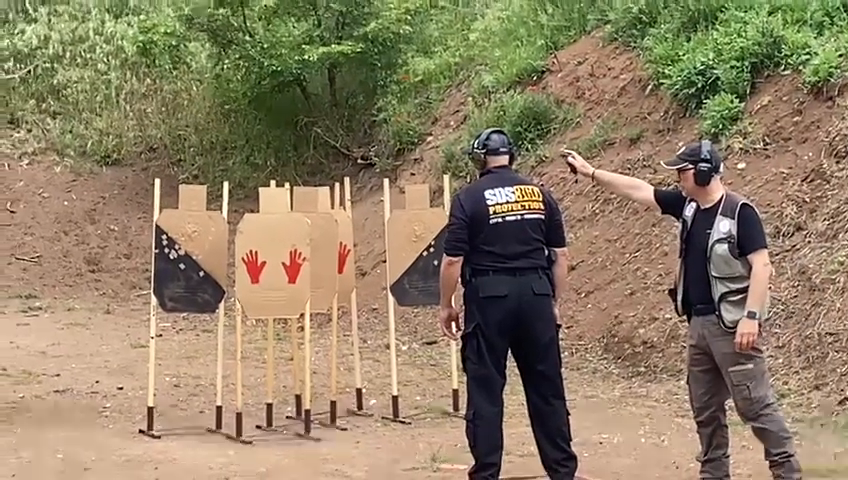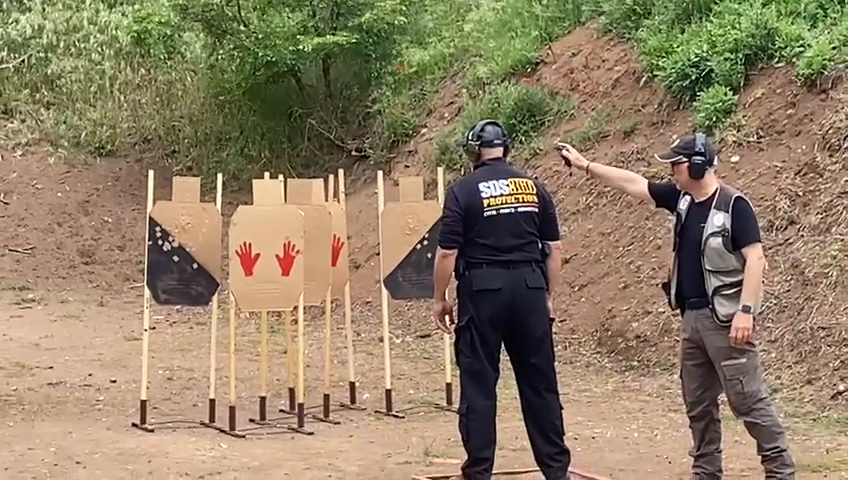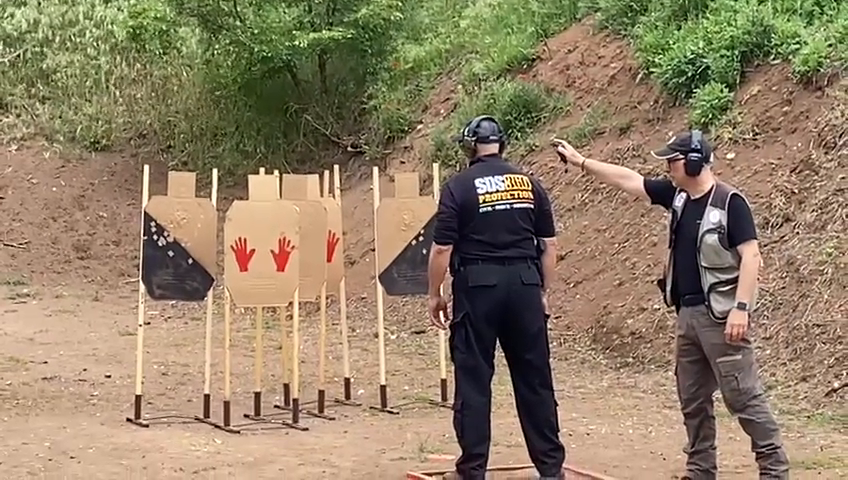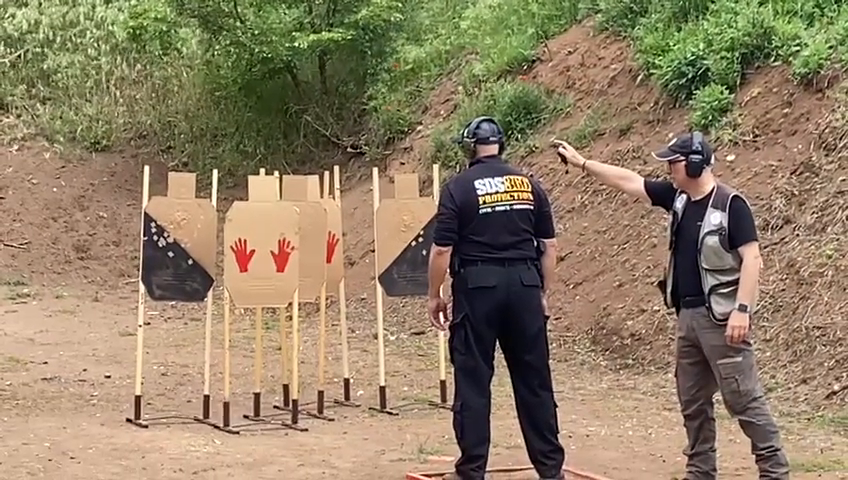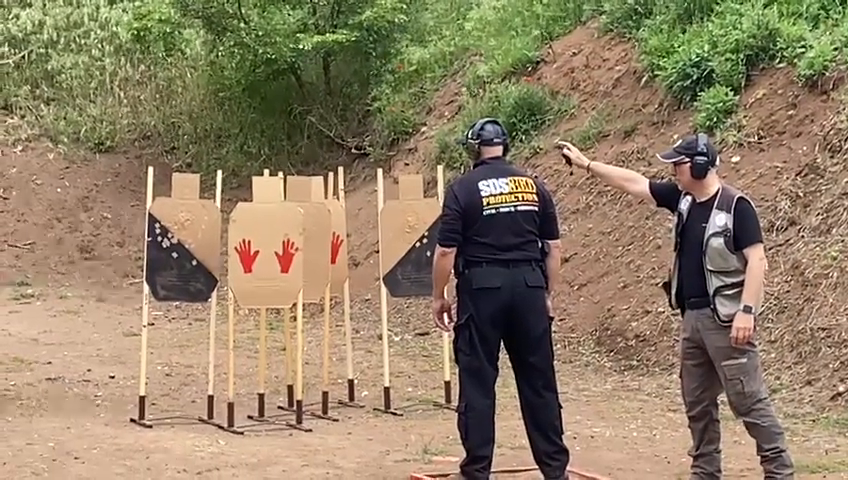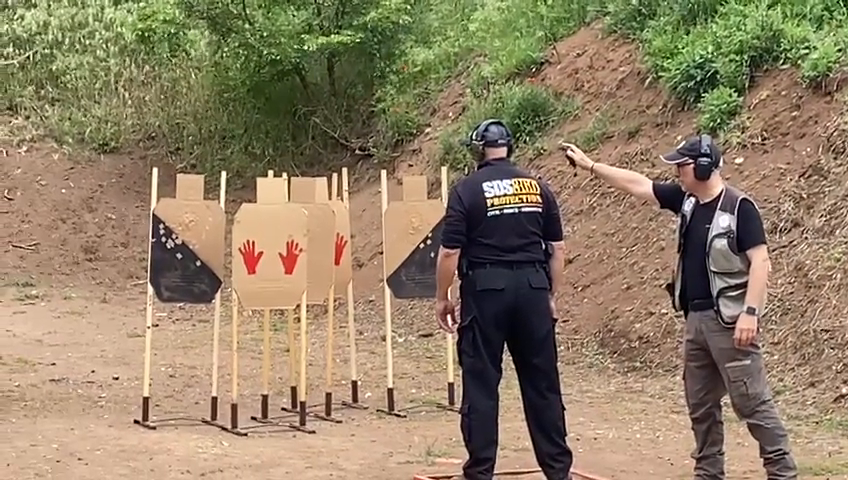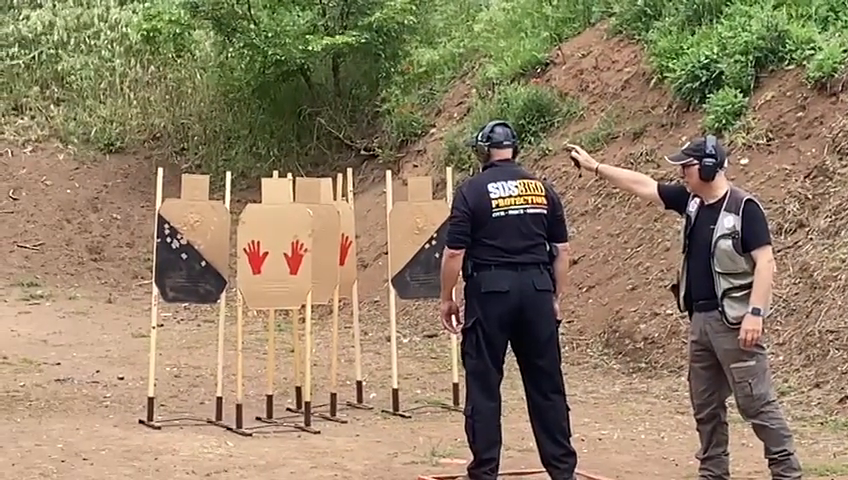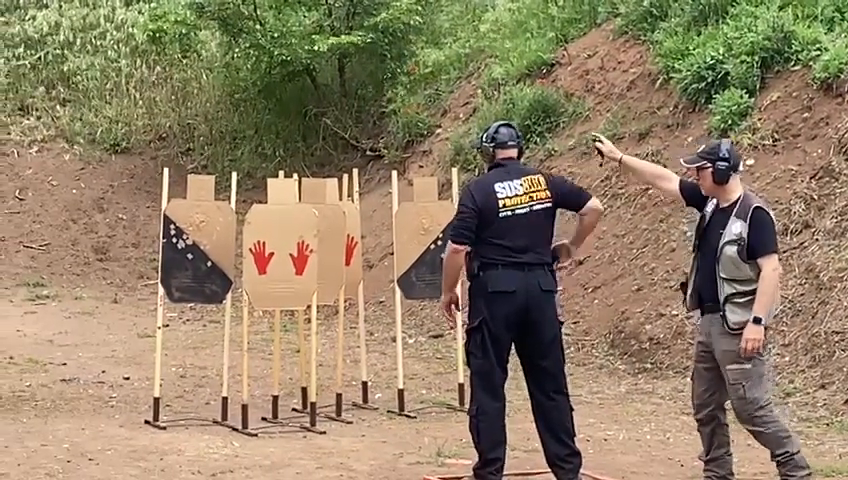
dt=0.3s
person 1, frame 1
left shoulder: (469, 197)
right shoulder: (540, 194)
left elbow: (453, 260)
right elbow: (560, 255)
left wrist: (446, 305)
right wrist: (554, 300)
left hip: (489, 296)
right hip: (535, 294)
left knee: (485, 389)
right knee: (547, 387)
person 1, frame 2
left shoulder: (463, 189)
right shoulder: (534, 187)
left elbow: (447, 252)
right elbow: (553, 247)
left wrist: (440, 298)
right wrist: (548, 293)
left hip: (482, 289)
right hip: (529, 287)
left knee: (478, 383)
right knee: (540, 382)
person 1, frame 3
left shoulder: (458, 186)
right shoulder: (529, 183)
left elbow: (442, 248)
right elbow: (549, 244)
left wrist: (434, 294)
right wrist: (543, 289)
left hip: (477, 285)
right hip: (524, 283)
left knee: (473, 378)
right knee: (534, 377)
person 1, frame 4
left shoulder: (458, 186)
right shoulder: (529, 184)
left elbow: (442, 249)
right elbow: (549, 244)
left wrist: (434, 295)
right wrist: (543, 290)
left hip: (477, 286)
right hip: (524, 285)
left knee: (473, 380)
right knee: (534, 379)
person 1, frame 5
left shoulder: (463, 187)
right shoulder: (533, 185)
left elbow: (446, 251)
right elbow: (553, 246)
left wrist: (438, 296)
right wrist: (548, 292)
left hip: (482, 288)
right hip: (528, 286)
left knee: (477, 381)
right knee: (538, 379)
person 1, frame 6
left shoulder: (467, 189)
right shoulder: (537, 187)
left elbow: (450, 251)
right elbow: (557, 248)
left wrist: (442, 298)
right wrist: (552, 295)
left hip: (485, 289)
right hip: (532, 287)
left knee: (481, 383)
right knee: (542, 382)
person 1, frame 7
left shoulder: (472, 190)
right shoulder: (542, 188)
left elbow: (454, 252)
right elbow: (561, 249)
left wrist: (446, 298)
right wrist: (556, 297)
left hip: (489, 290)
right hip: (536, 289)
left knee: (483, 384)
right knee: (546, 383)
person 1, frame 8
left shoulder: (478, 189)
right shoulder: (545, 182)
left elbow: (457, 248)
right elbow: (593, 207)
left wrist: (448, 292)
right wrist: (571, 246)
left hip: (494, 289)
right hip: (540, 288)
left knee: (488, 384)
right knee: (550, 383)
person 2, frame 1
left shoulder: (739, 211)
right shoulder: (688, 205)
left elbow: (761, 265)
right elbow: (638, 190)
left wrist: (751, 316)
right wrist: (591, 172)
left hip: (730, 324)
right hip: (699, 323)
left knee: (755, 405)
right knee: (705, 408)
person 2, frame 2
left shoulder: (733, 205)
right shoulder: (682, 198)
left elbow: (755, 259)
right elbow: (632, 182)
left wrist: (746, 310)
right wrist: (585, 165)
left hip: (724, 319)
right hip: (692, 317)
left knee: (748, 399)
right knee: (698, 402)
person 2, frame 3
left shoulder: (730, 201)
right shoulder: (677, 195)
left elbow: (751, 256)
right elbow: (628, 179)
left wrist: (741, 307)
right wrist: (581, 161)
left hip: (720, 315)
right hip: (687, 314)
left knee: (743, 396)
right knee: (692, 399)
person 2, frame 4
left shoulder: (730, 203)
right shoulder: (677, 196)
left elbow: (751, 258)
right elbow: (629, 180)
left wrist: (742, 309)
right wrist: (582, 162)
left hip: (720, 317)
right hip: (687, 315)
left knee: (743, 398)
right knee: (692, 400)
person 2, frame 5
left shoulder: (735, 205)
right shoulder: (682, 198)
left elbow: (757, 260)
right elbow: (633, 182)
left wrist: (747, 310)
right wrist: (586, 163)
left hip: (725, 319)
right hip: (692, 317)
left knee: (748, 399)
right knee: (697, 402)
person 2, frame 6
left shoulder: (739, 206)
right shoulder: (686, 200)
left elbow: (761, 261)
right elbow: (638, 183)
left wrist: (751, 312)
right wrist: (590, 165)
left hip: (729, 321)
right hip: (696, 319)
left knee: (752, 401)
right knee: (700, 404)
person 2, frame 7
left shoulder: (744, 207)
right shoulder: (691, 200)
left elbow: (765, 262)
right elbow: (641, 184)
left wrist: (755, 312)
right wrist: (595, 166)
left hip: (734, 321)
right hip: (700, 320)
left knee: (756, 403)
right knee: (705, 405)
person 2, frame 8
left shoulder: (754, 214)
right shoulder: (710, 202)
left elbow: (771, 270)
right elbow: (663, 179)
left wrist: (758, 321)
right wrist: (618, 158)
left hip: (739, 325)
right hip: (710, 322)
left knee: (751, 406)
right knee: (705, 406)
